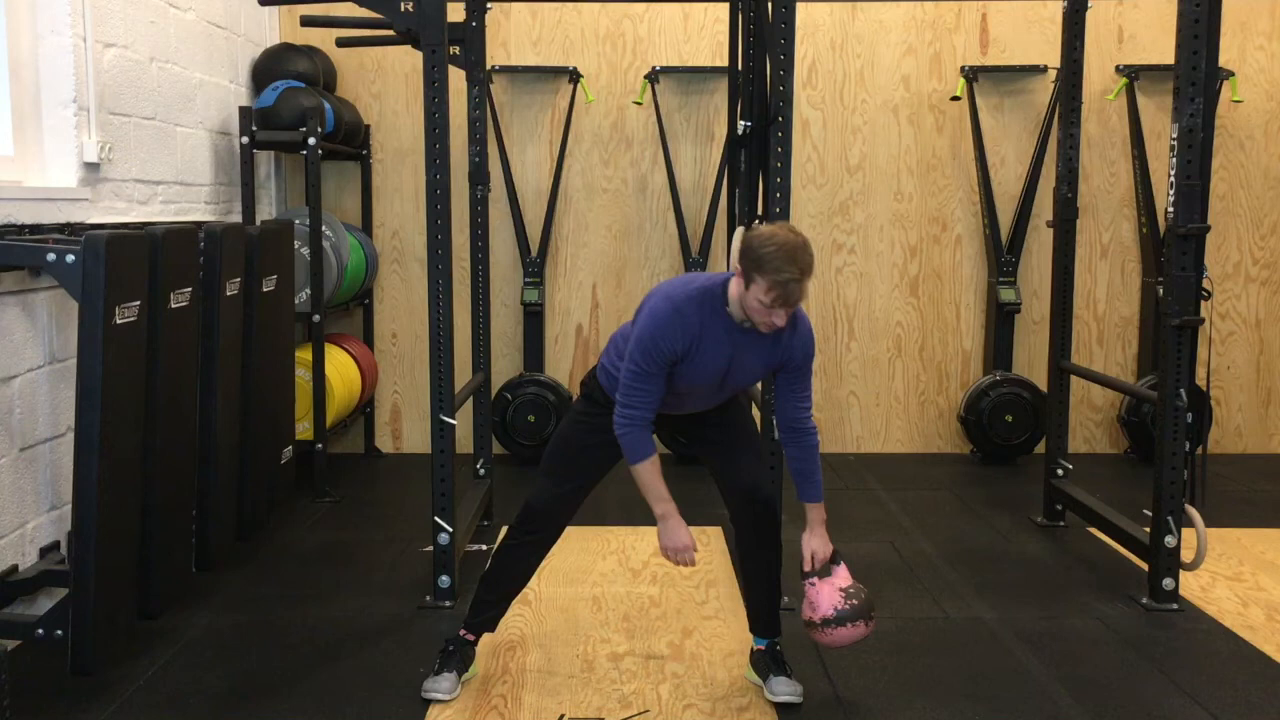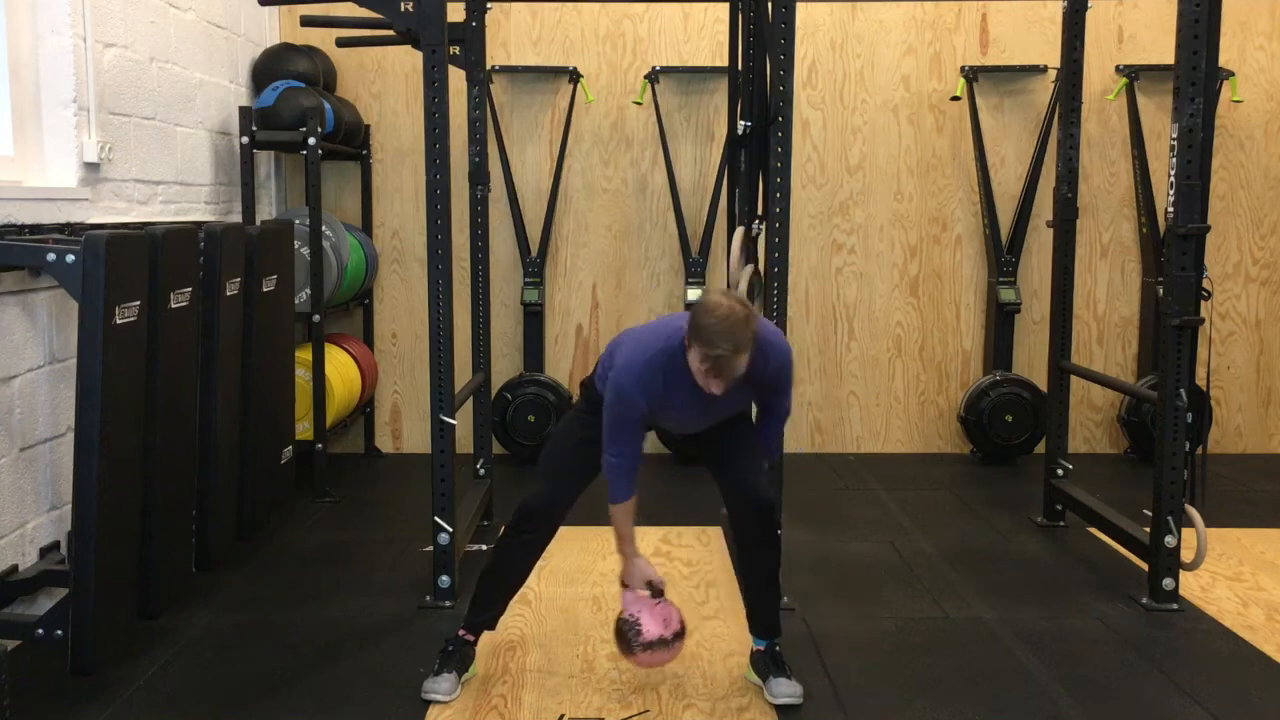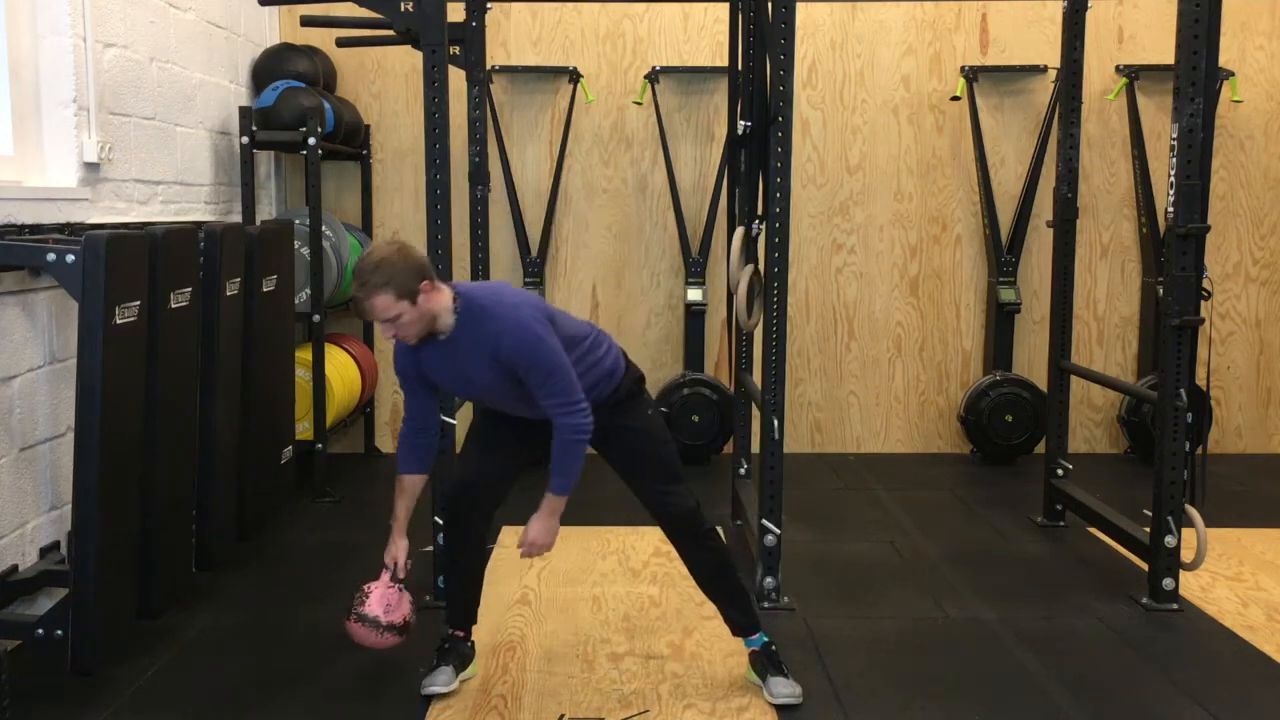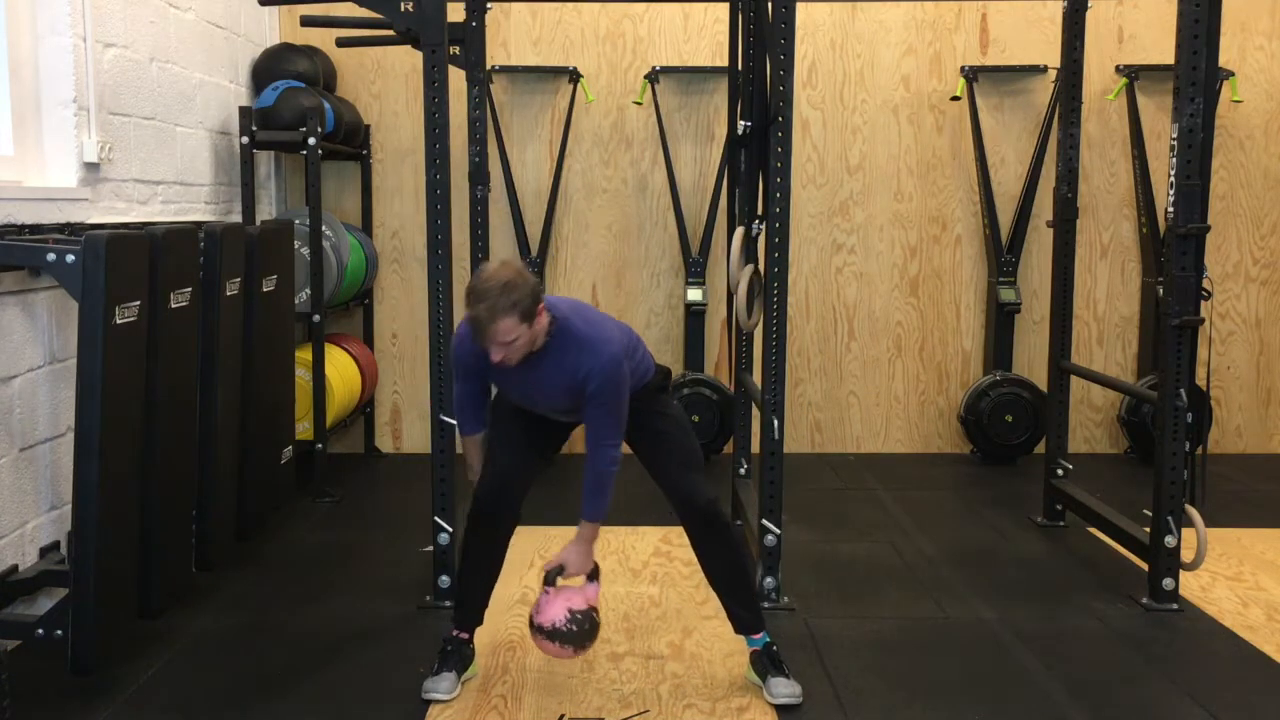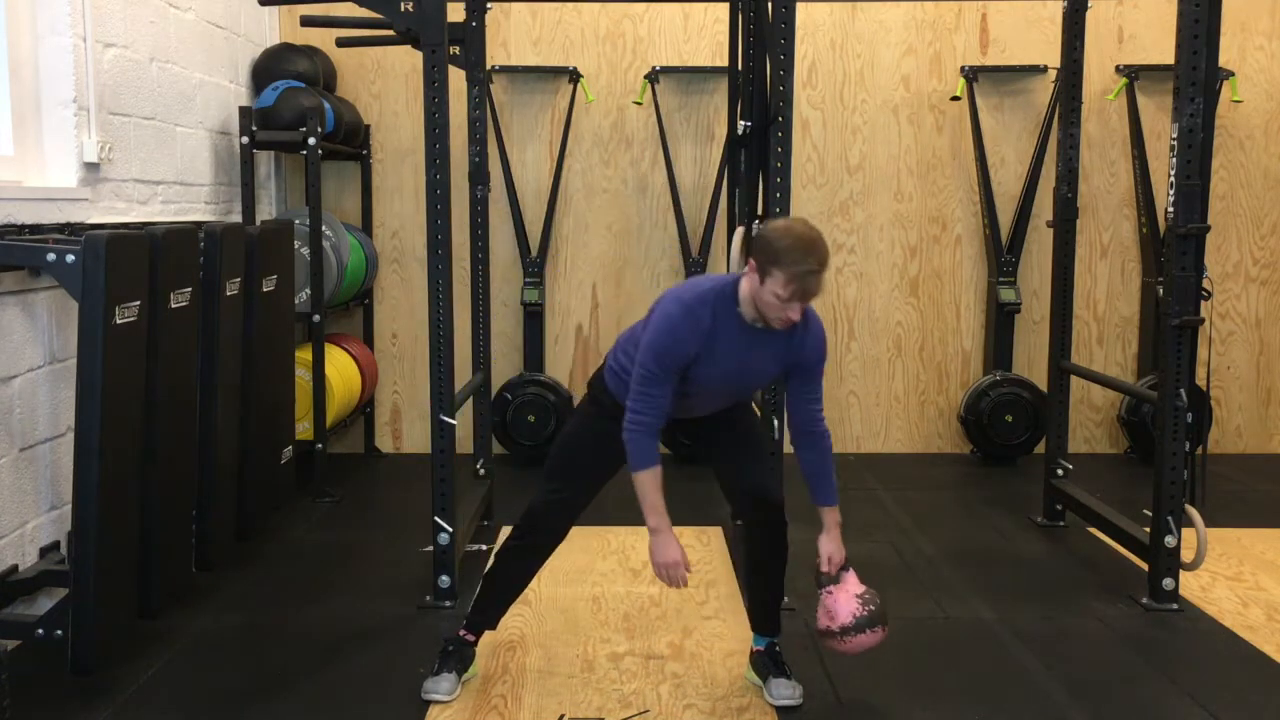
dt=1s
person 1, frame 1
left shoulder: (793, 332)
right shoulder: (672, 309)
left elbow: (797, 425)
right elbow: (631, 422)
left wrist: (815, 524)
right wrist: (666, 517)
left hip: (709, 406)
right hip: (616, 397)
left knee: (758, 501)
right knee: (544, 511)
left ankle: (766, 648)
right ankle: (466, 640)
person 1, frame 2
left shoulder: (771, 351)
right shoulder: (637, 369)
left elbow: (774, 413)
right elbow: (620, 467)
left wrist: (759, 472)
right wrist: (630, 557)
right hip: (615, 399)
left knee: (756, 506)
right knee: (541, 507)
left ankle: (766, 649)
right ankle: (464, 641)
person 1, frame 3
left shoulder: (510, 320)
right shoulder: (413, 350)
left elbow: (574, 420)
right elbow: (418, 438)
left wrist: (550, 512)
right wrist: (399, 532)
left hip: (607, 395)
right hip: (520, 409)
left knee: (677, 512)
right knee: (464, 497)
left ankle: (758, 645)
right ankle: (458, 641)
person 1, frame 4
left shoulder: (599, 350)
right shoulder: (471, 338)
left elbow: (603, 453)
right elbow: (471, 408)
left wrist: (584, 541)
right wrist: (479, 477)
left hip: (635, 395)
left knee: (699, 506)
right knee: (494, 500)
left ankle: (760, 645)
right ankle: (460, 640)
person 1, frame 5
left shoulder: (805, 334)
right shoulder: (683, 314)
left elbow: (809, 428)
right elbow: (640, 426)
left wrist: (831, 527)
right wrist: (659, 531)
left hip: (716, 409)
right hip: (624, 398)
left knee: (765, 504)
right knee: (551, 512)
left ankle: (765, 650)
right ankle: (465, 642)
